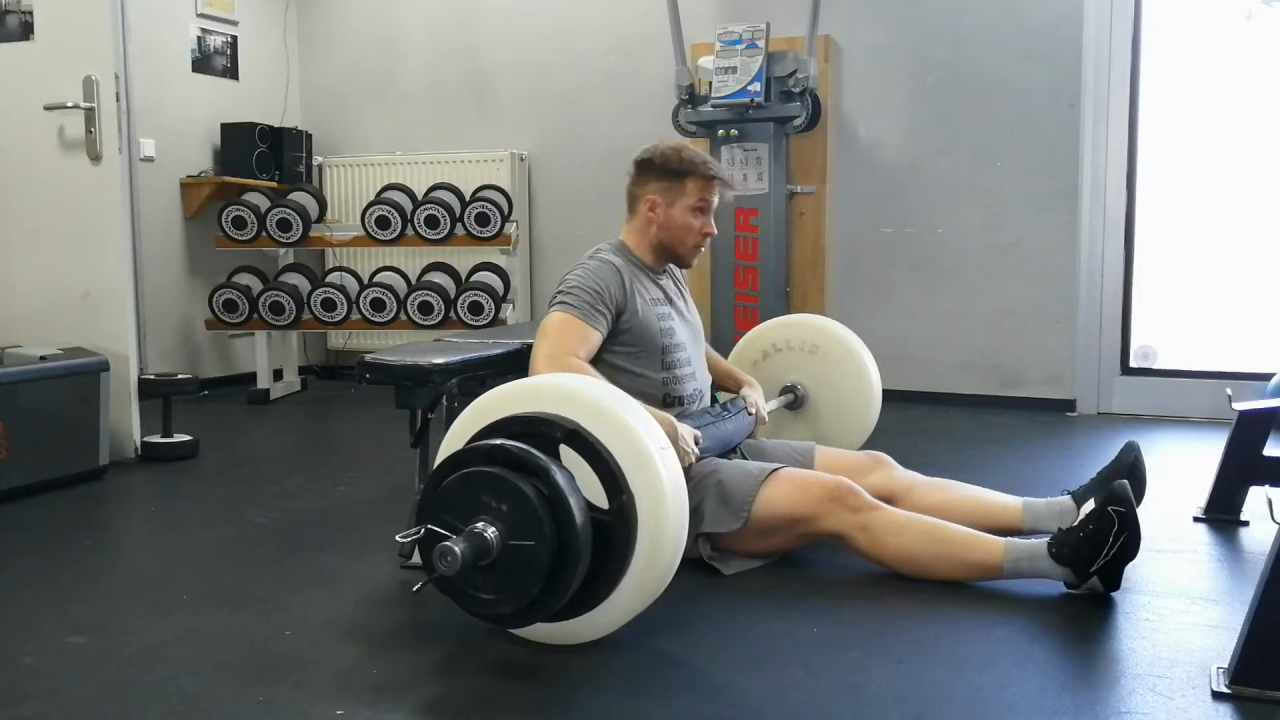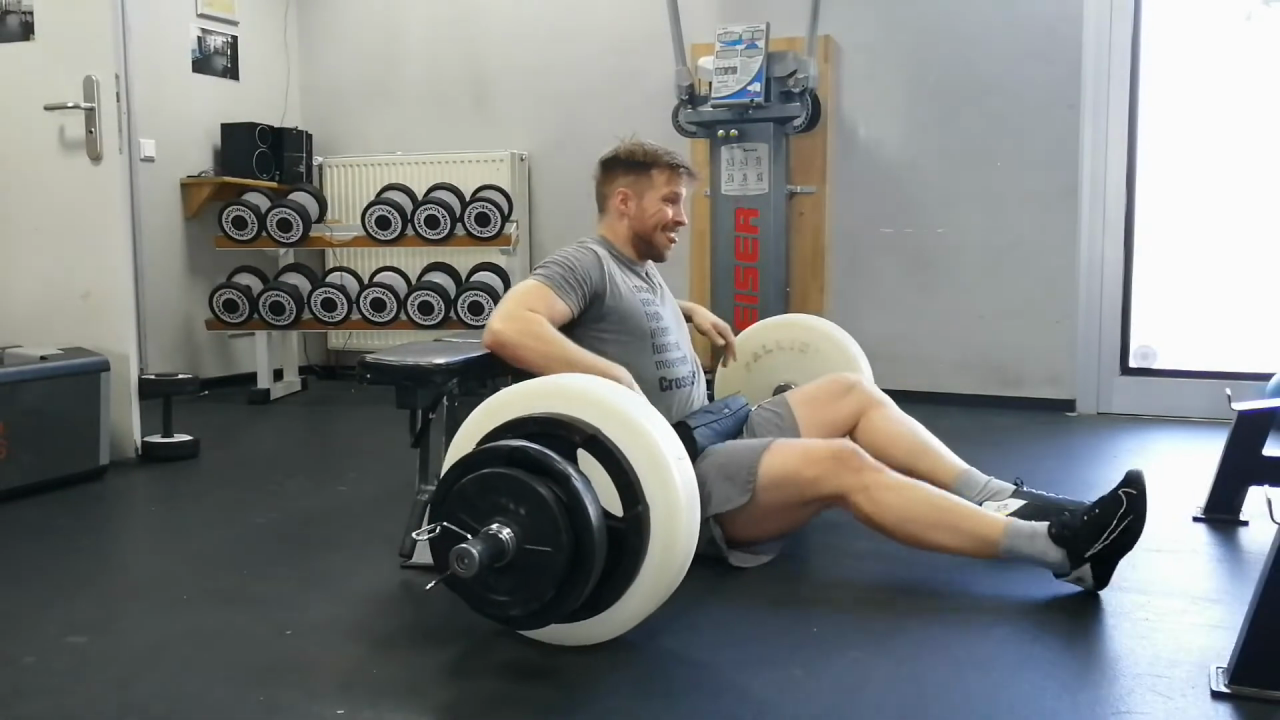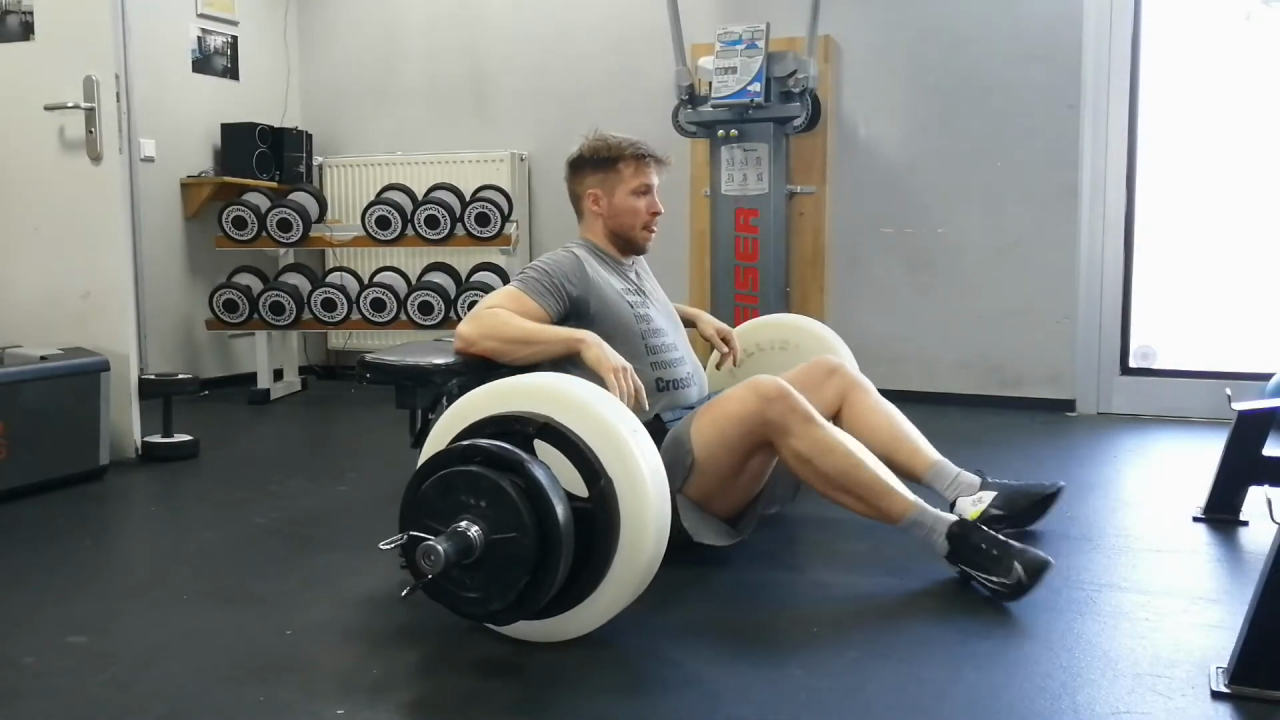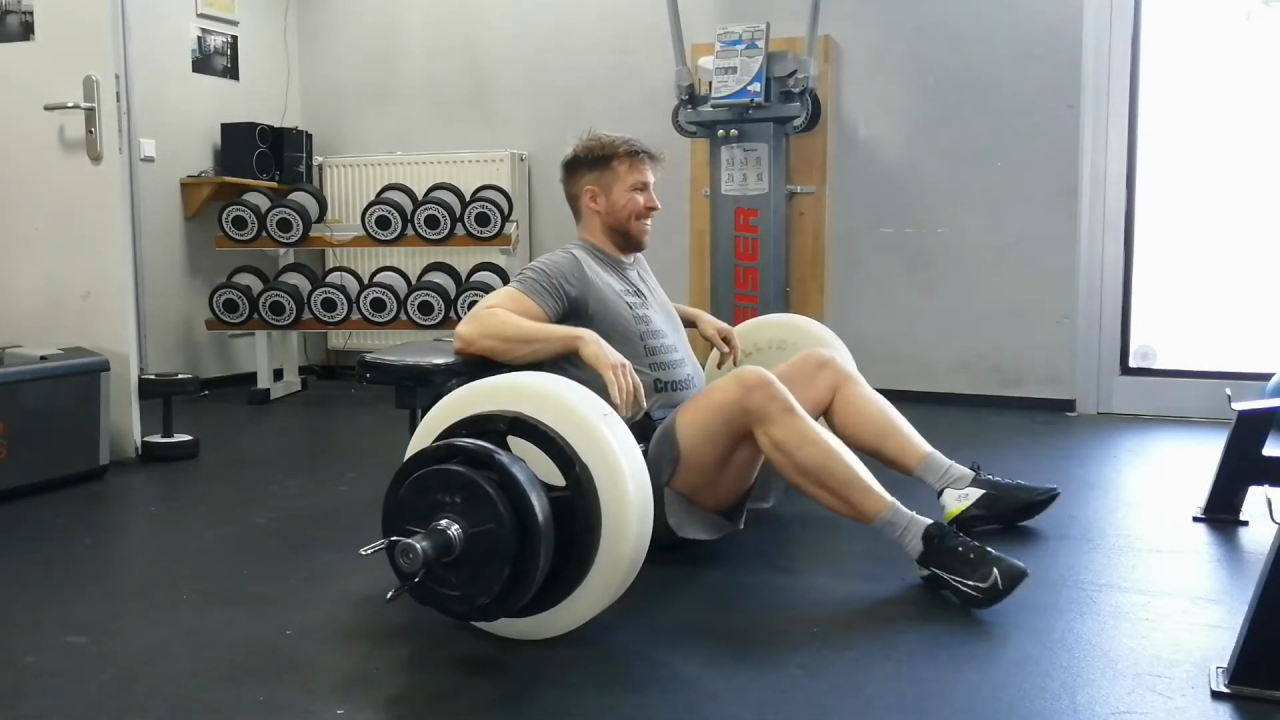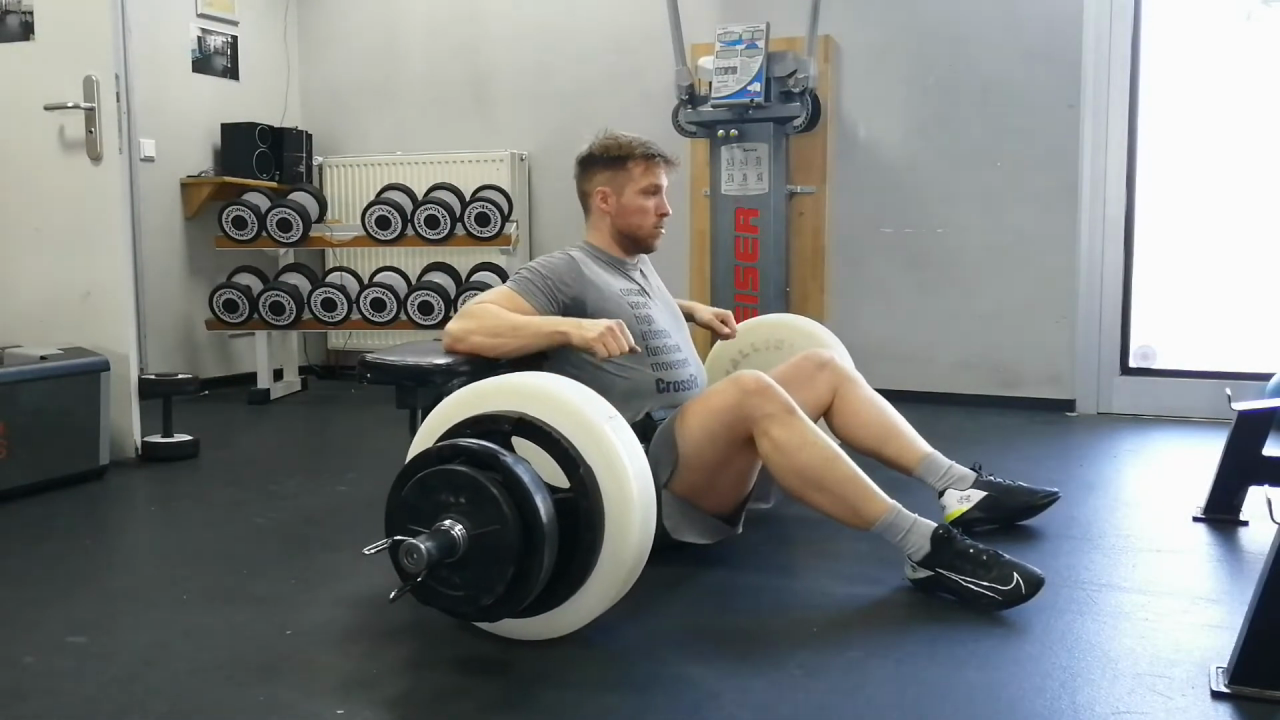
dt=1s
person 1, frame 1
left shoulder: (664, 273)
right shoulder: (601, 278)
right elbow: (551, 367)
left wrist: (742, 381)
right wrist: (655, 426)
left hip: (714, 452)
left knee: (878, 472)
right knee: (839, 502)
left ankle: (1066, 513)
right ankle: (1061, 561)
person 1, frame 2
left shoulder: (639, 266)
right shoulder: (583, 265)
right elbow: (504, 329)
left wrist: (690, 311)
right wrist: (610, 376)
left hip: (709, 444)
left knee: (850, 392)
right knee: (840, 462)
left ankle: (1004, 499)
right ankle: (1058, 549)
person 1, frame 3
left shoulder: (629, 262)
right shoulder: (566, 270)
right elbow: (473, 331)
left wrist: (693, 315)
right wrist: (584, 342)
left hip: (704, 441)
right hip: (656, 472)
left knee: (833, 373)
right knee: (769, 396)
left ankle: (969, 496)
right ankle: (951, 536)
person 1, frame 4
left shoulder: (629, 261)
right shoulder: (564, 271)
right elbow: (472, 331)
left wrist: (694, 317)
right wrist: (582, 339)
left hip: (704, 456)
right hip: (654, 481)
left knee: (822, 365)
right knee: (752, 385)
left ankle: (959, 490)
right ankle: (924, 541)
person 1, frame 5
left shoulder: (635, 263)
right shoulder: (563, 272)
right elbow: (461, 329)
left wrist: (692, 310)
right wrist: (572, 329)
left hip: (707, 460)
right hip: (654, 484)
left knee: (822, 366)
right knee: (752, 389)
left ankle: (961, 491)
right ankle: (928, 547)
